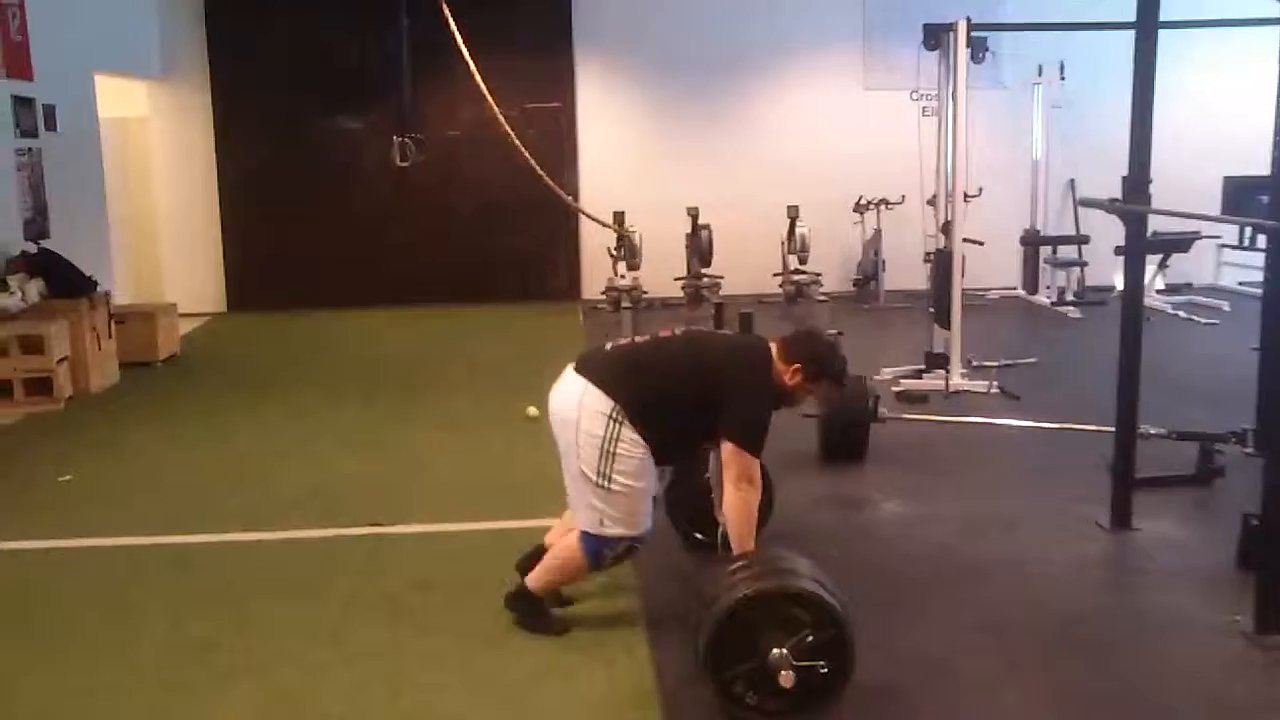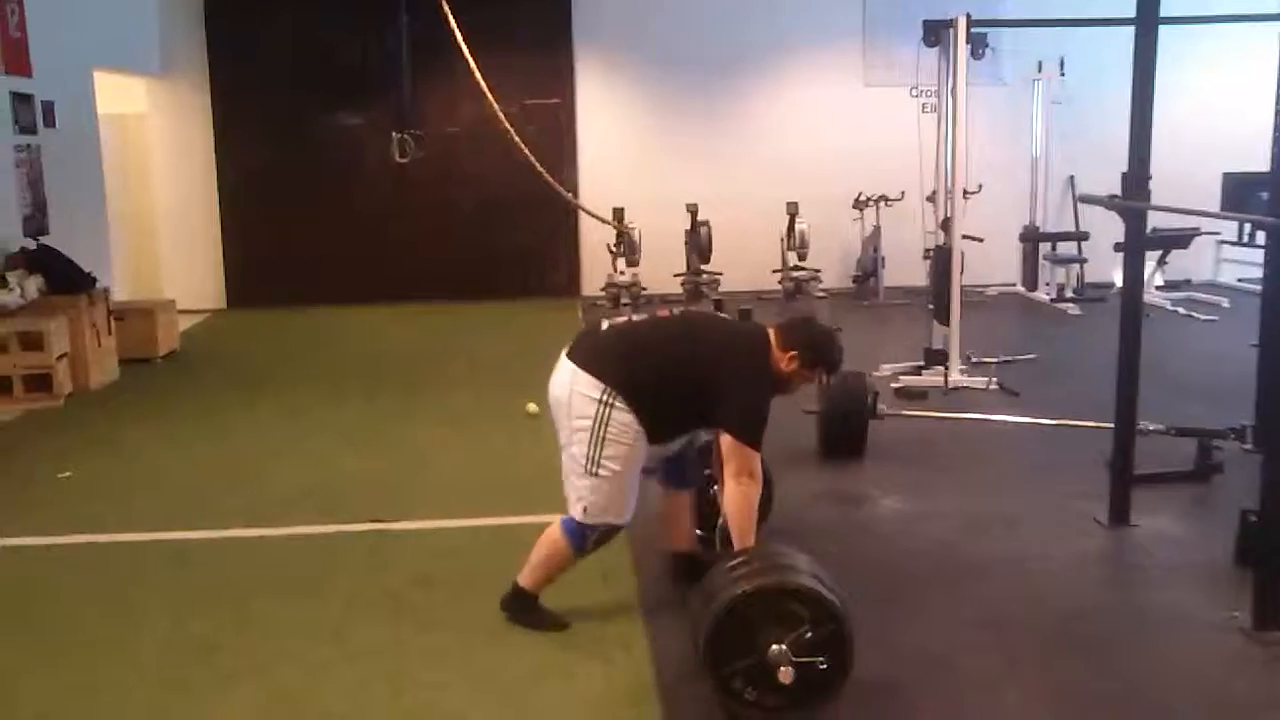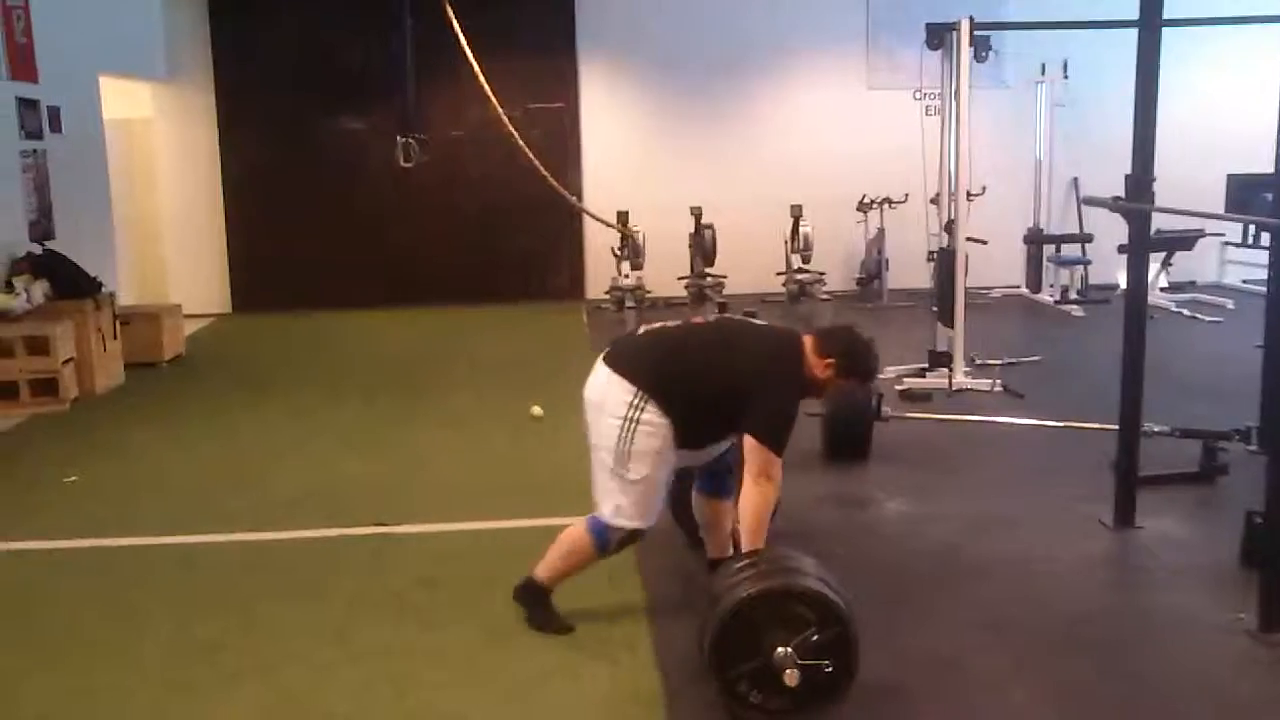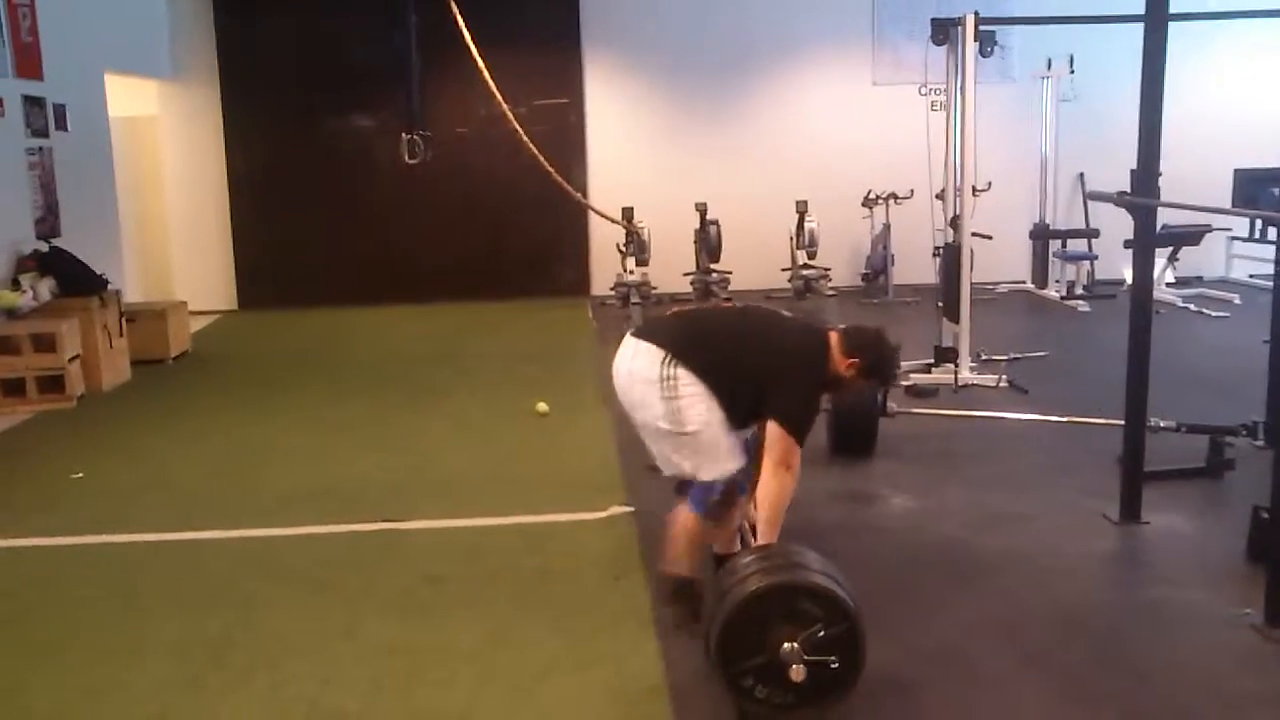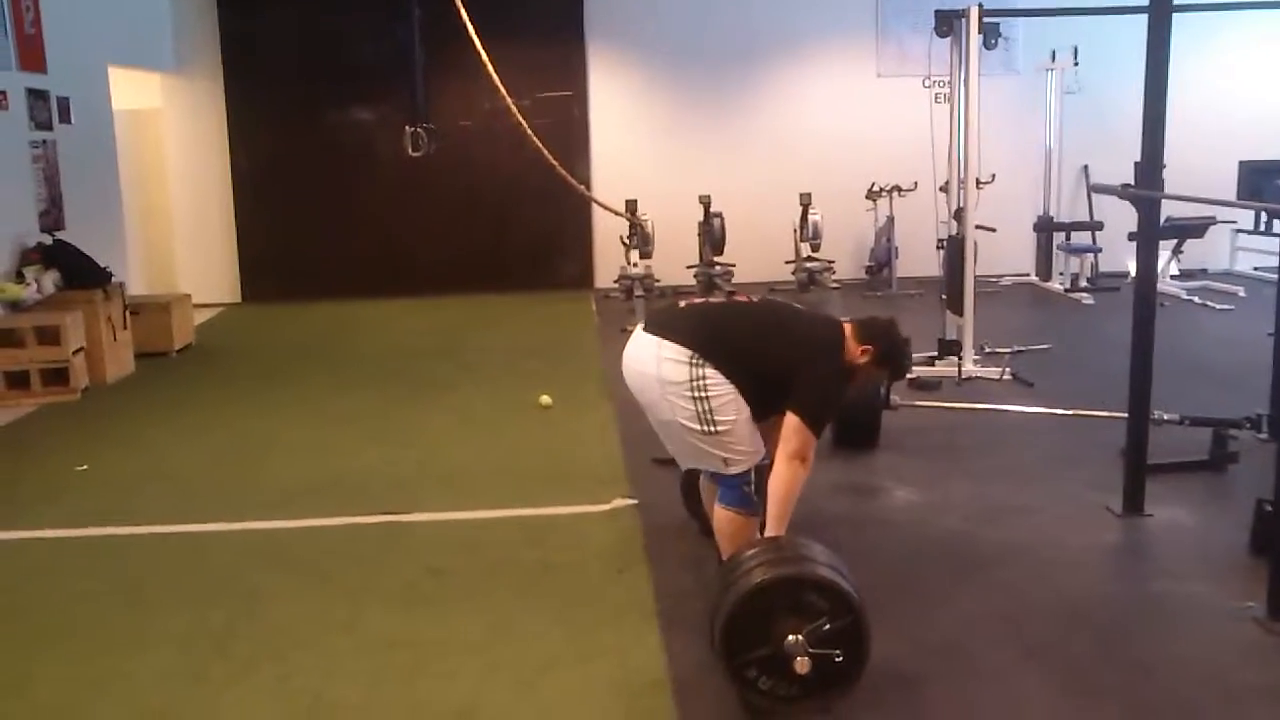
dt=0.2s
person 1, frame 1
left shoulder: (746, 358)
right shoulder: (752, 383)
right elbow: (742, 483)
left hip: (580, 389)
right hip: (601, 406)
left knee: (605, 502)
right knee: (622, 532)
left ankle: (536, 560)
right ankle: (527, 594)
person 1, frame 2
left shoulder: (746, 345)
right shoulder: (749, 373)
right elbow: (742, 475)
left hip: (592, 368)
right hip: (596, 389)
left knee: (678, 457)
right knee: (601, 516)
left ankle: (686, 560)
right ankle: (521, 597)
person 1, frame 3
left shoulder: (779, 349)
right shoulder: (780, 376)
right elbow: (762, 478)
left hip: (633, 373)
right hip: (631, 394)
left knee: (718, 462)
right knee: (626, 519)
left ankle: (721, 565)
right ankle: (534, 590)
person 1, frame 4
left shoulder: (807, 343)
right shoulder: (805, 366)
right elbow: (781, 466)
left hip: (649, 353)
right hip: (659, 366)
right knee: (721, 480)
left ankle: (727, 559)
right ankle: (680, 583)
person 1, frame 5
left shoulder: (814, 338)
right shoulder: (825, 361)
left elbow: (773, 413)
right elbow: (795, 457)
right wrist: (773, 541)
right hip: (678, 358)
left knee: (722, 462)
right knee: (739, 471)
